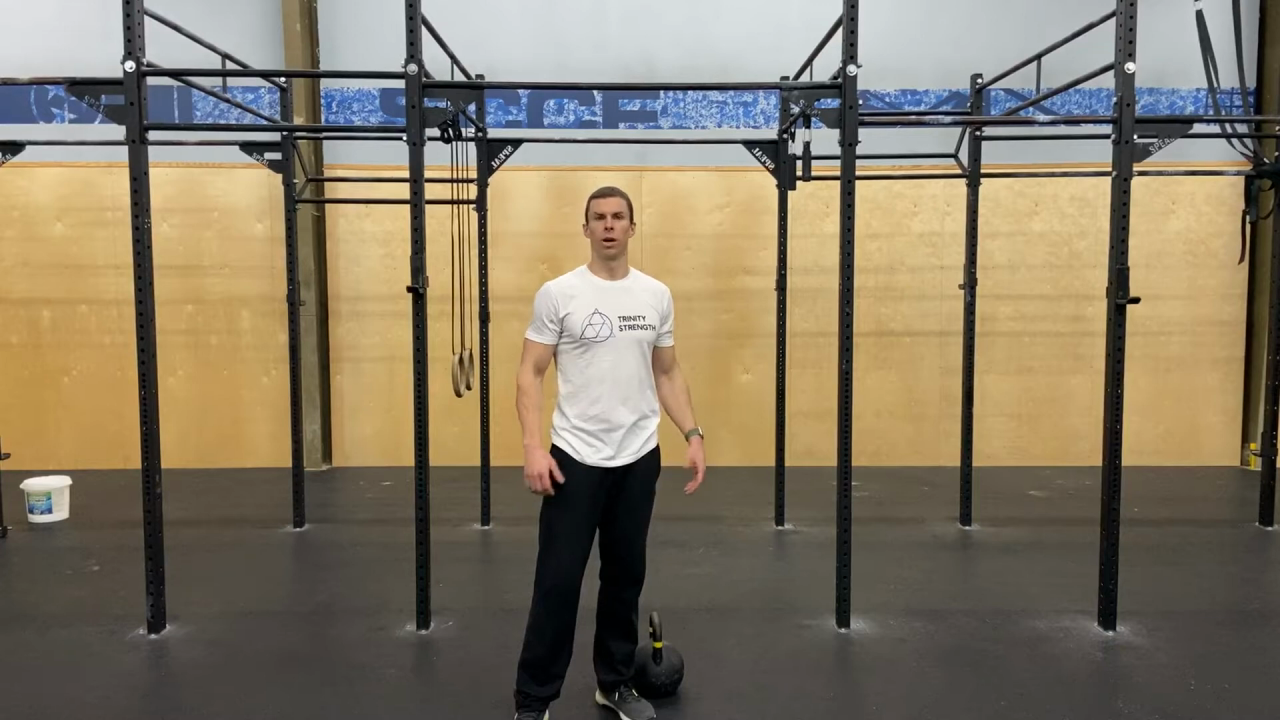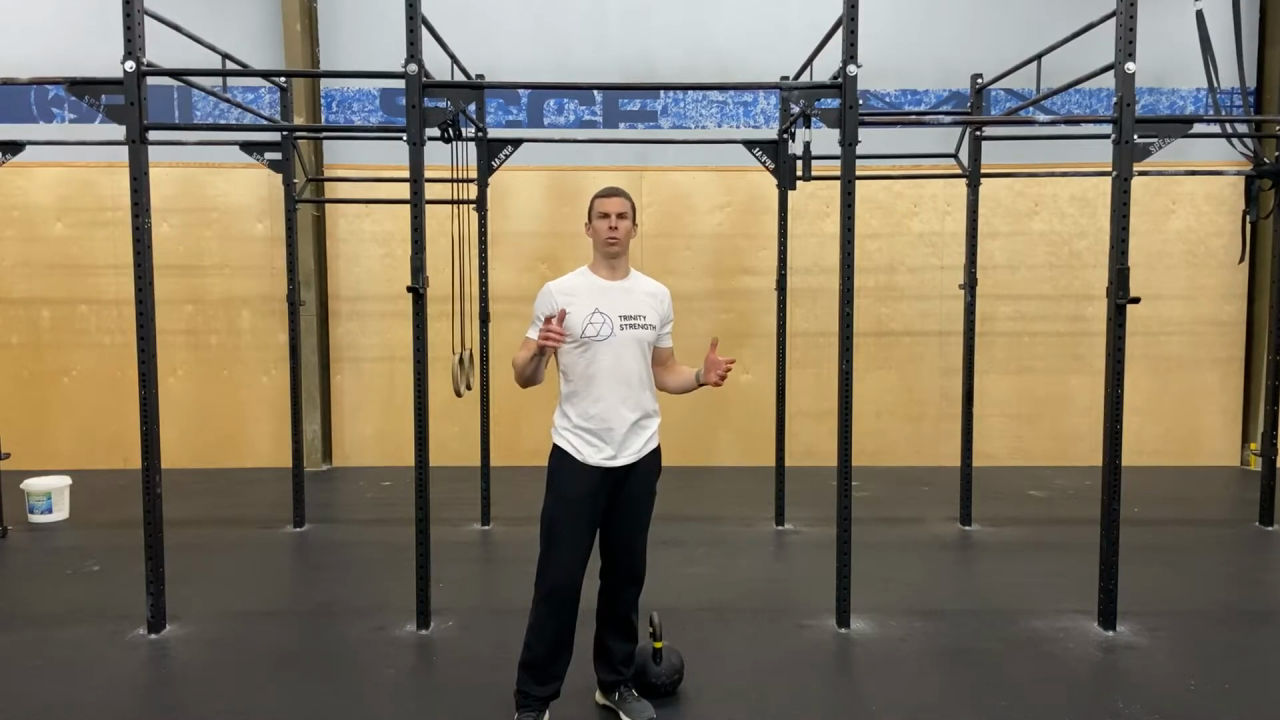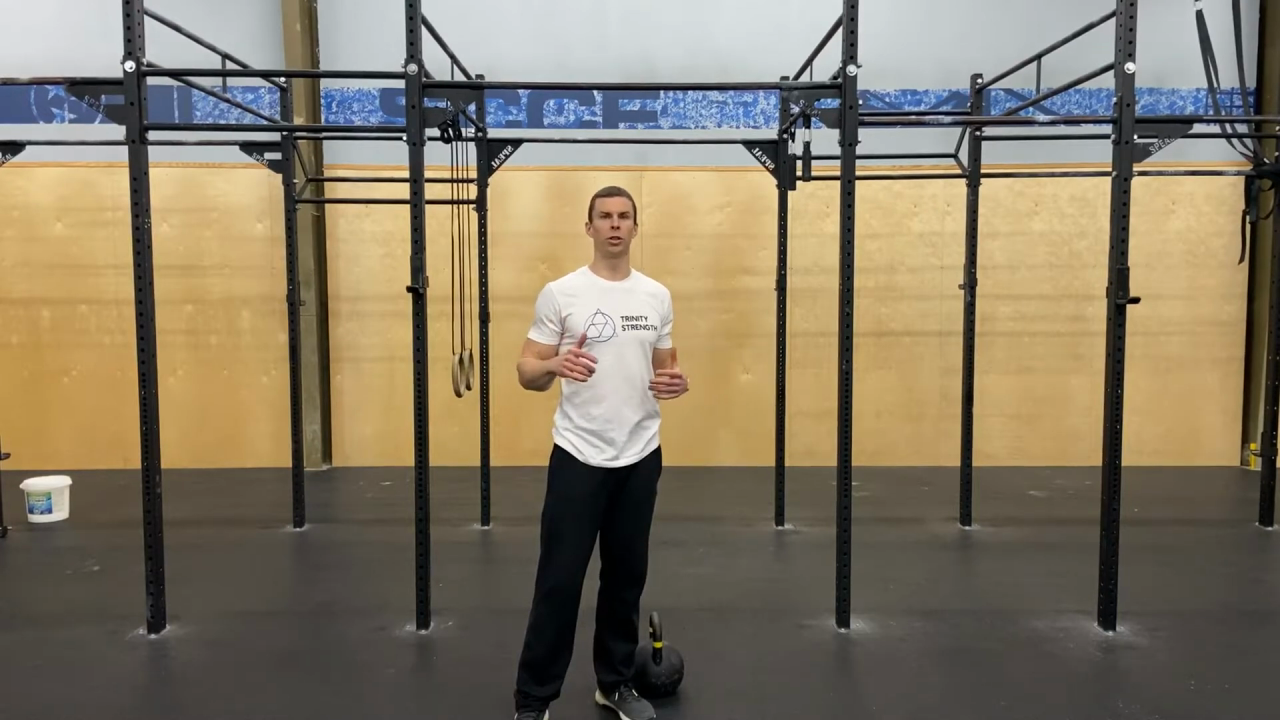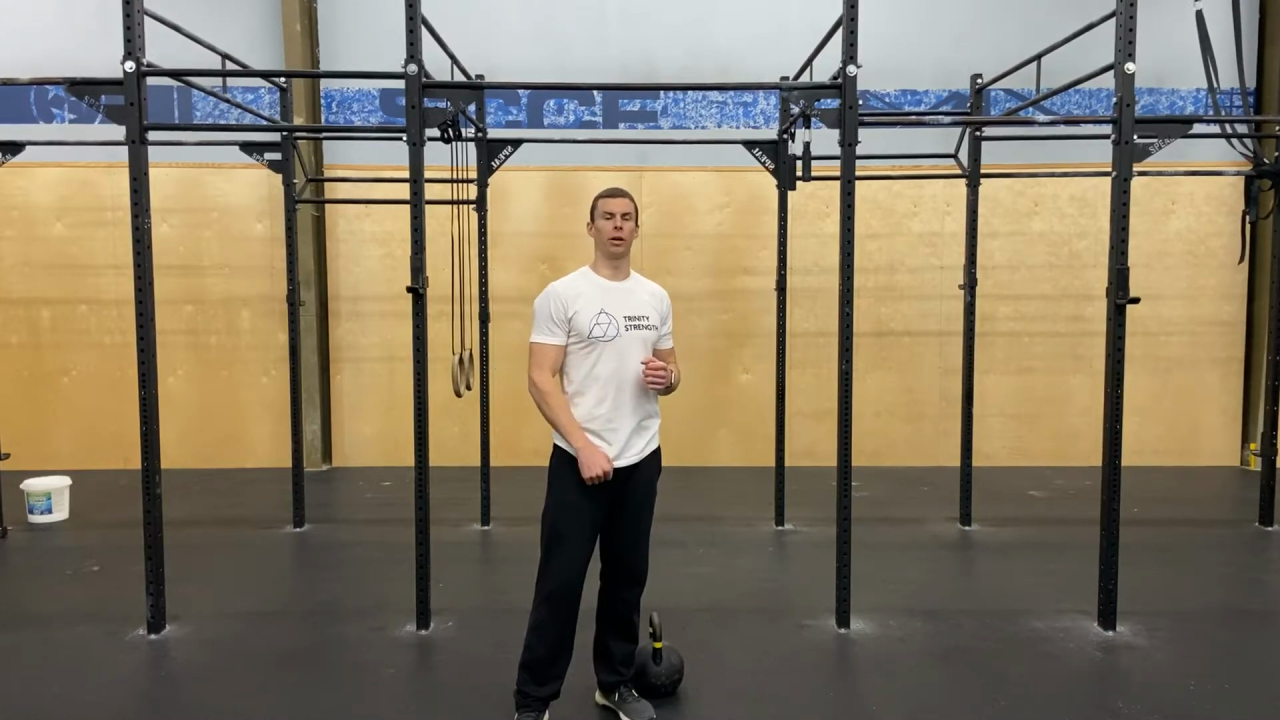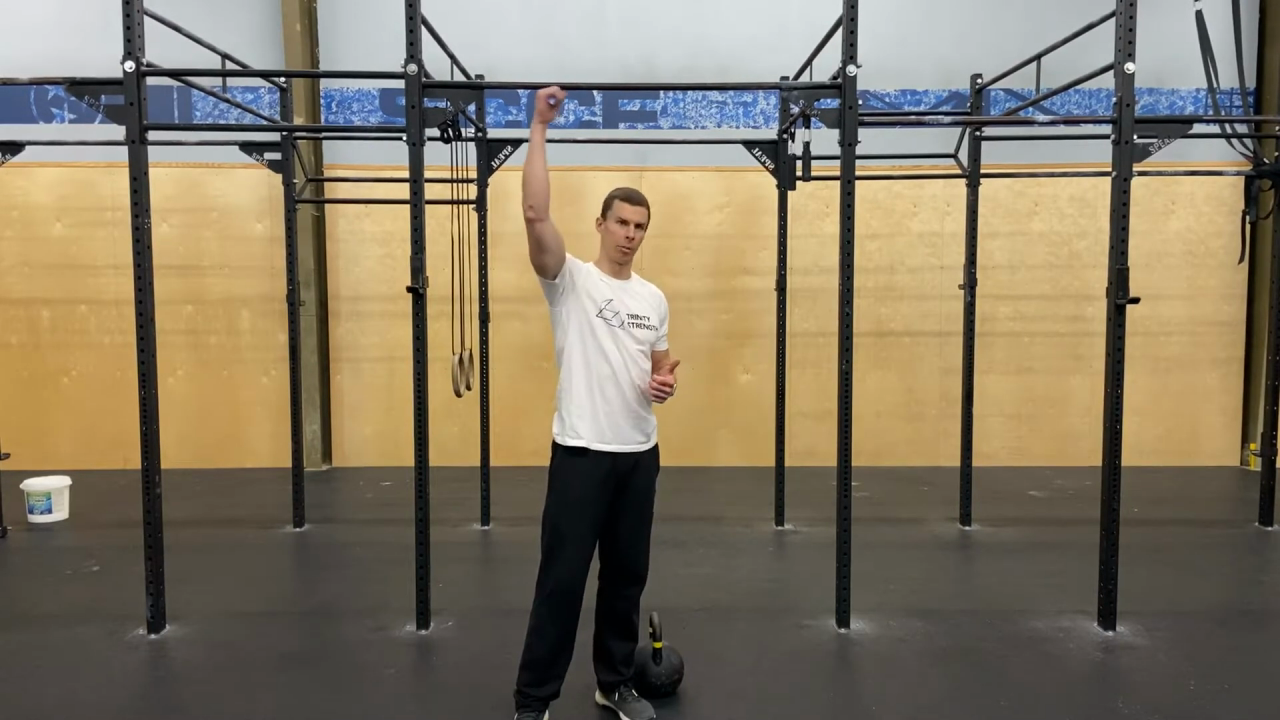
dt=1s
person 1, frame 1
left shoulder: (656, 294)
right shoulder: (557, 293)
left elbow: (667, 374)
right elbow: (530, 373)
left wrist: (693, 435)
right wrist: (533, 446)
left hip: (638, 458)
right hip: (575, 458)
left knee: (625, 576)
right knee: (558, 580)
person 1, frame 2
left shoulder: (657, 295)
right shoulder: (559, 291)
left elbow: (662, 372)
right elbow: (523, 375)
left wrist: (701, 375)
right wrist: (539, 351)
left hip: (639, 456)
right hip: (578, 456)
left knee: (625, 576)
right knee: (559, 578)
person 1, frame 3
left shoulder: (657, 296)
right shoulder: (560, 293)
left elbow: (663, 366)
right elbow: (526, 372)
left wrist: (675, 381)
right wrist: (555, 365)
left hip: (640, 457)
right hip: (579, 457)
left knee: (626, 576)
right knee: (560, 579)
person 1, frame 4
left shoulder: (656, 297)
right shoulder: (562, 294)
left elbow: (671, 369)
right elbow: (541, 379)
left wrist: (666, 376)
right wrist: (584, 446)
left hip: (640, 460)
right hip: (579, 461)
left knee: (627, 577)
right knee: (560, 582)
person 1, frame 5
left shoulder: (654, 298)
right shoulder: (570, 279)
right elbow: (535, 214)
left wrist: (667, 382)
right wrist: (540, 127)
left hip: (639, 453)
right hip: (581, 453)
left knee: (627, 575)
right knee: (561, 580)
